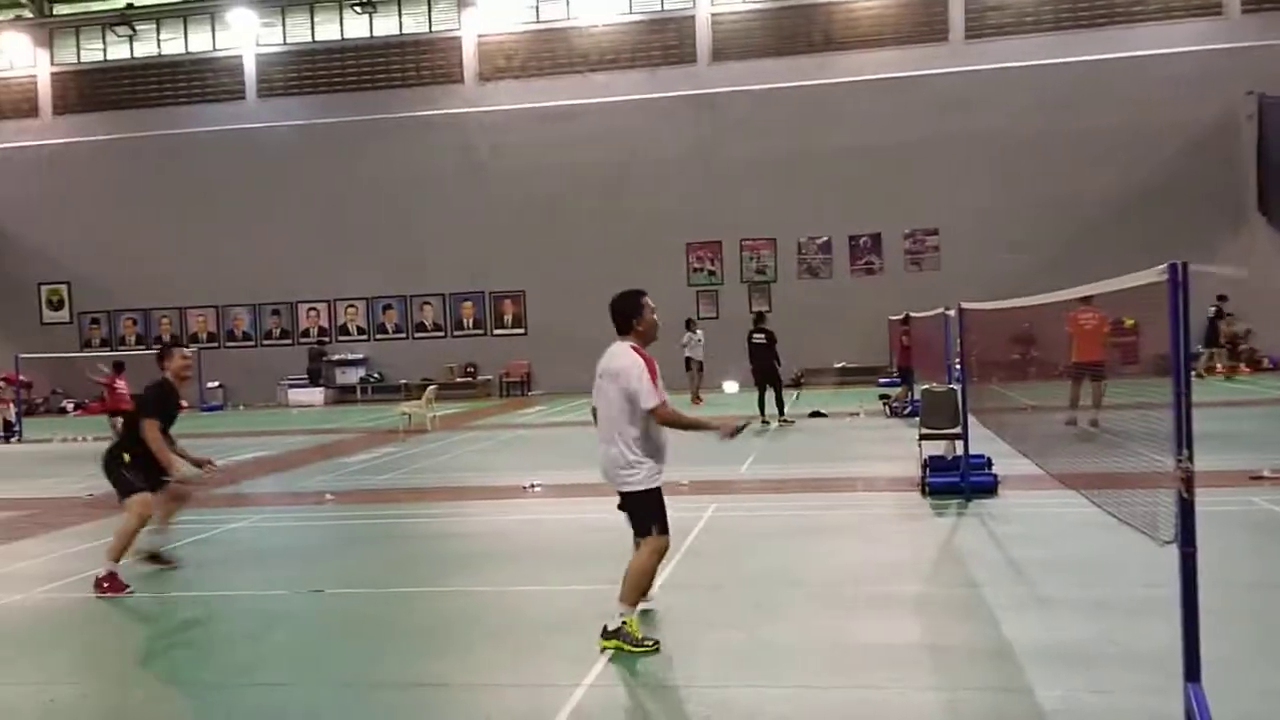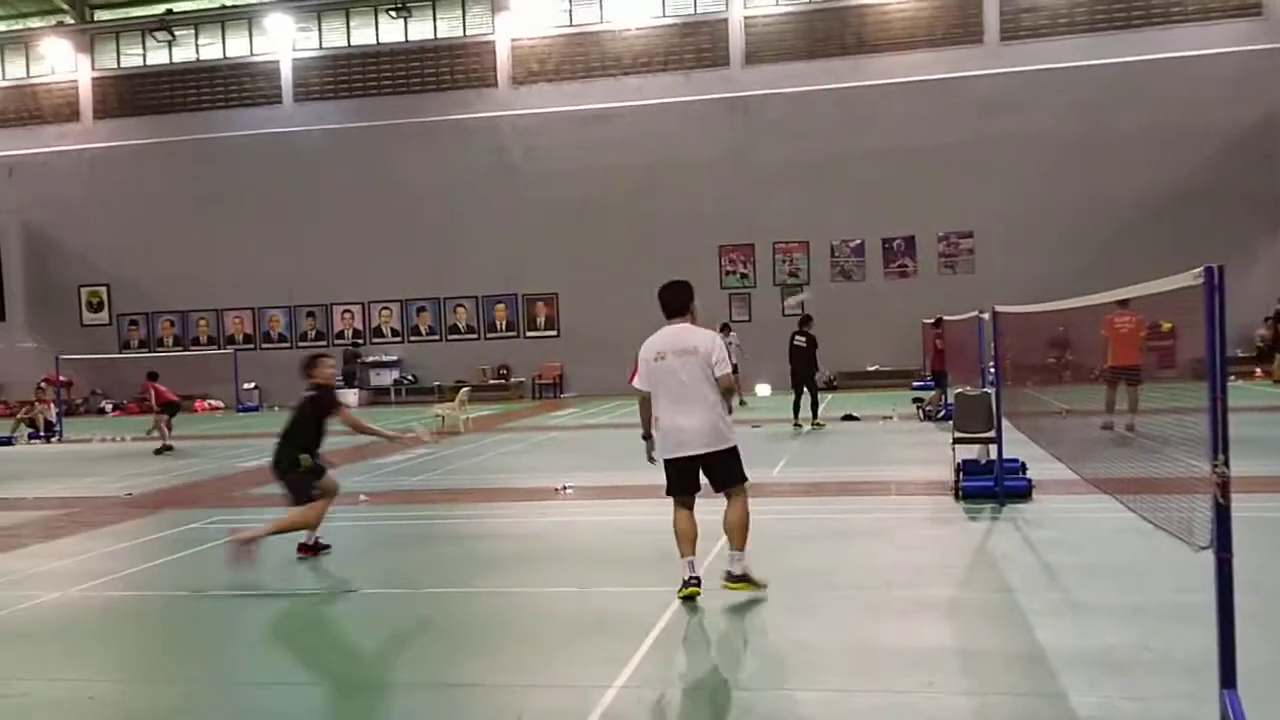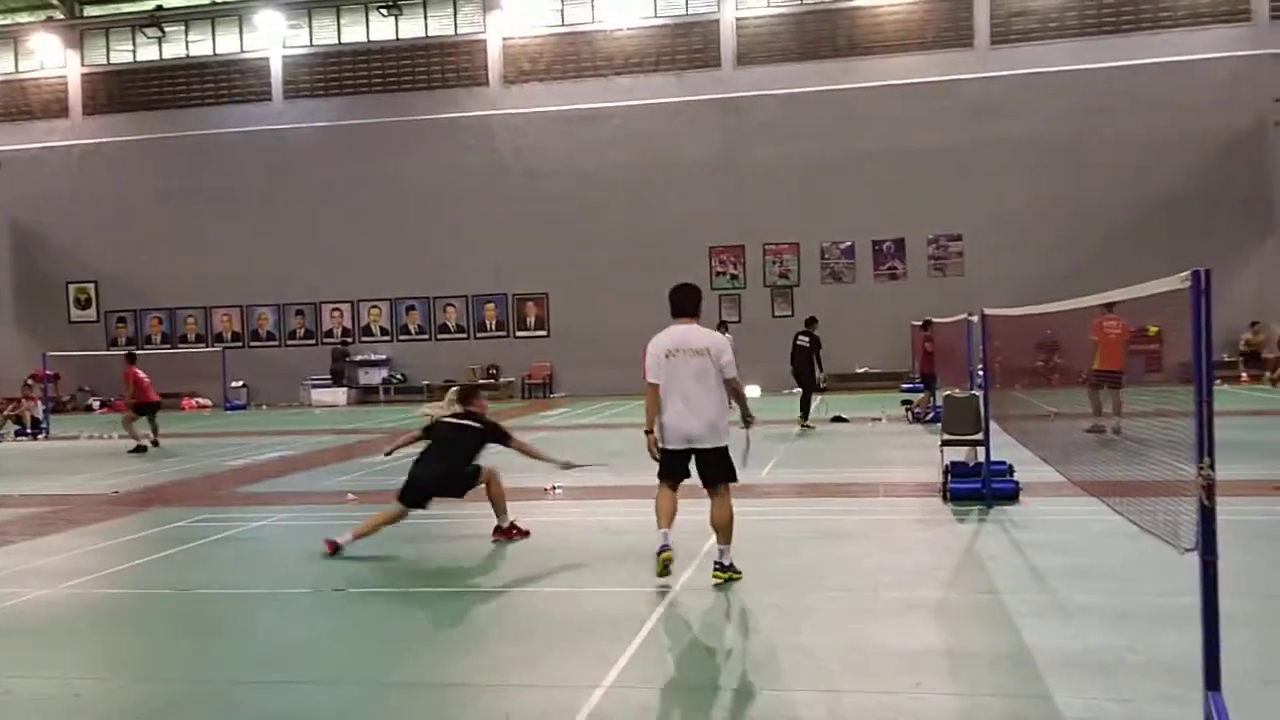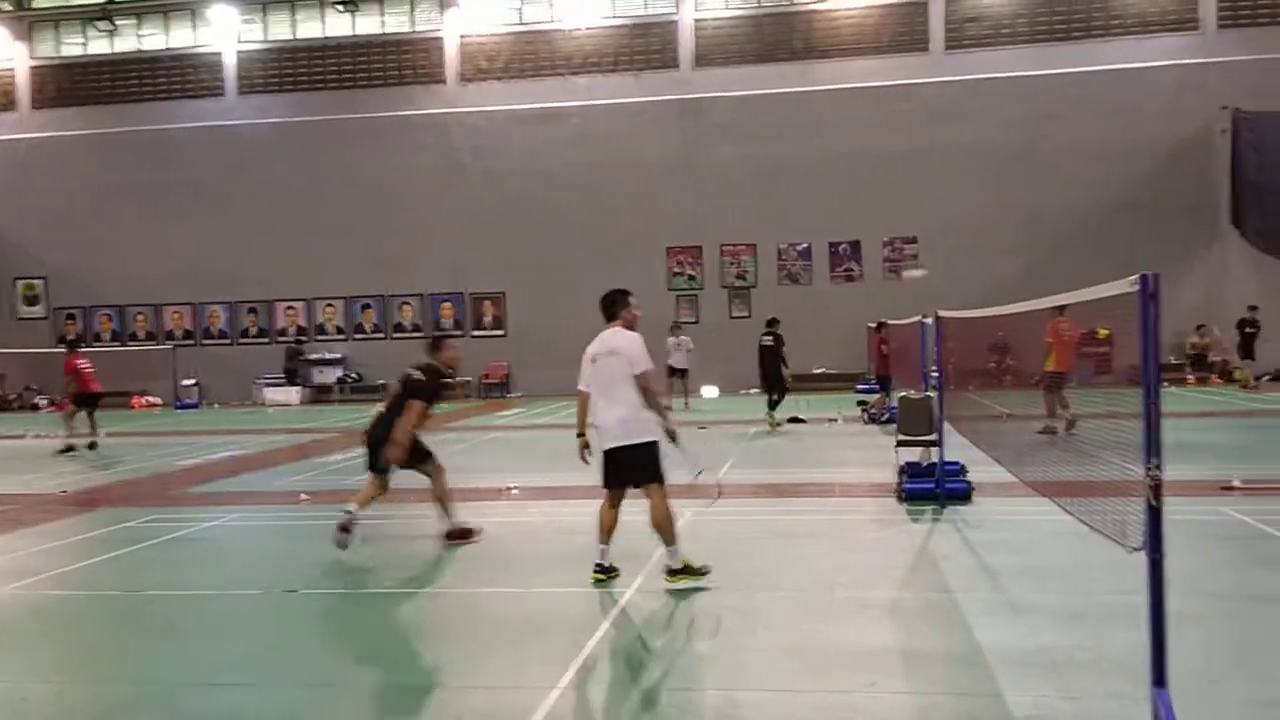
dt=0.4s
person 1, frame 1
left shoulder: (609, 358)
right shoulder: (638, 362)
left elbow: (598, 412)
right elbow: (663, 416)
right wrist: (715, 426)
left hip: (619, 462)
right hip: (638, 467)
left knee: (647, 531)
right knee: (655, 541)
left ankle: (637, 589)
right ankle: (618, 625)
person 1, frame 2
left shoulder: (649, 346)
right shoulder: (708, 338)
left elbow: (644, 398)
right elbow: (727, 385)
left wrist: (648, 435)
right wrist: (725, 406)
left hip: (672, 442)
right hip: (714, 435)
left knee: (683, 505)
right knee: (736, 496)
left ankle: (690, 575)
right ankle: (737, 571)
person 1, frame 3
left shoulder: (657, 343)
right shoulder: (716, 340)
left elbow: (653, 391)
right elbow: (733, 385)
left wrist: (650, 431)
right wrist: (745, 411)
left hip: (672, 432)
right hip: (712, 431)
left knee: (667, 486)
right knee: (720, 493)
left ankle: (664, 544)
right ankle: (723, 562)
person 1, frame 4
left shoulder: (592, 349)
right shoulder: (631, 339)
left elbow: (583, 395)
right elbow: (645, 384)
left wrist: (581, 434)
right wrist: (665, 419)
left hip: (609, 433)
right hip: (637, 430)
left knee: (613, 496)
right knee: (656, 492)
left ankle: (602, 563)
right ankle: (675, 564)
person 2, frame 1
left shoulder: (172, 393)
right shoulder: (158, 391)
right elbow: (149, 432)
left wrist: (192, 459)
right wrist: (172, 468)
left hip: (144, 460)
right hip: (124, 460)
left knee: (179, 494)
right knee: (143, 510)
left ankle: (155, 548)
right ankle: (106, 575)
person 2, frame 2
left shoulder: (313, 397)
right shoulder: (323, 392)
right elbow: (353, 423)
right wrist: (391, 436)
left hip: (295, 458)
right hip: (294, 460)
left knee: (330, 488)
right knee: (313, 514)
left ankle: (308, 543)
right ankle: (247, 537)
person 2, frame 3
left shoulder: (442, 421)
right shoulder: (486, 426)
left elbow: (413, 436)
right elbow: (521, 447)
left wrist: (390, 449)
right wrist: (556, 461)
left hip: (420, 472)
right hip: (447, 475)
left knee: (397, 512)
right knee: (491, 475)
left ankle: (341, 541)
right ankle: (504, 527)
person 2, frame 4
left shoulder: (416, 371)
right shoulder: (435, 379)
right elbow: (413, 410)
right wrist: (398, 444)
left hip: (375, 432)
right hip: (394, 437)
left knee: (378, 483)
right knee: (436, 472)
left ankle: (349, 516)
right ankle: (452, 528)
